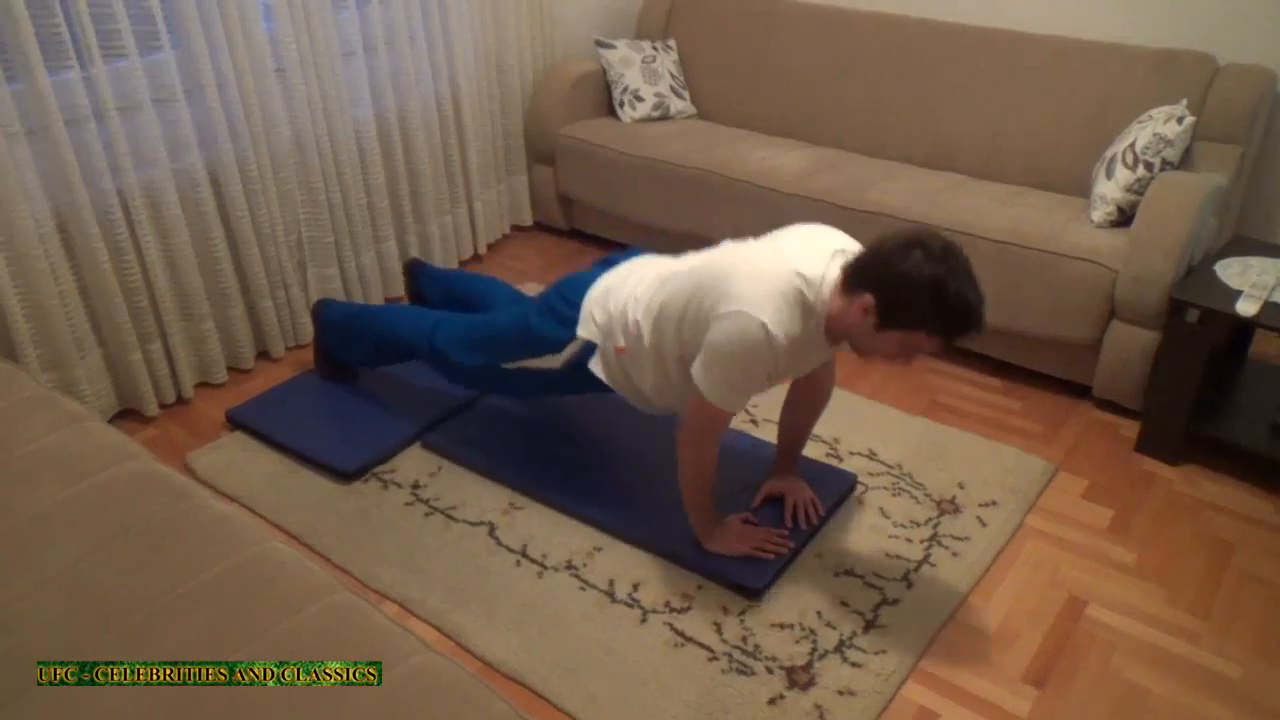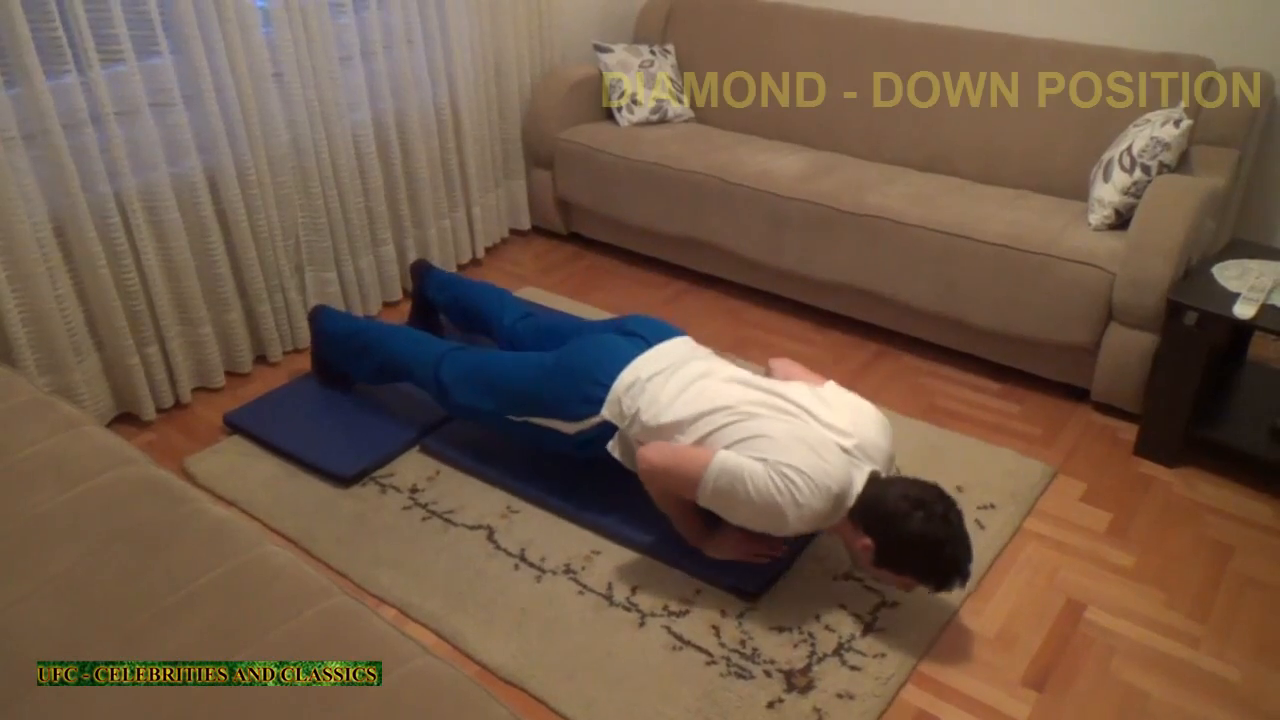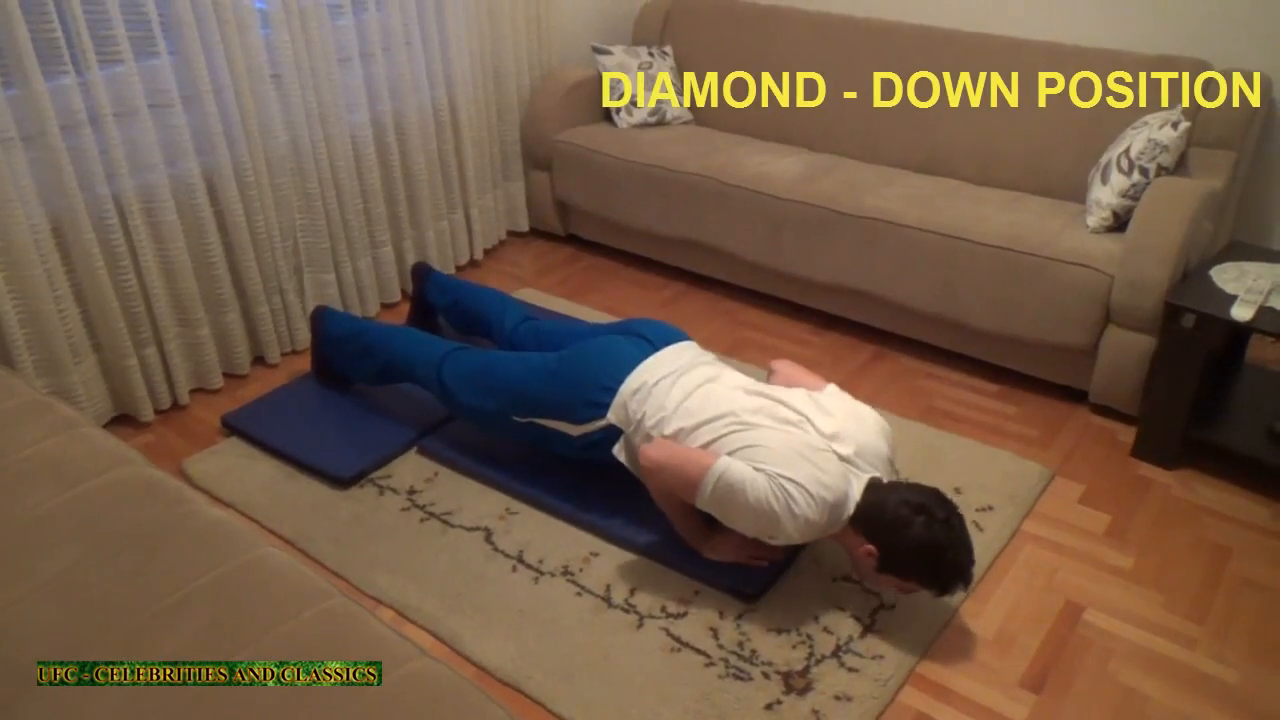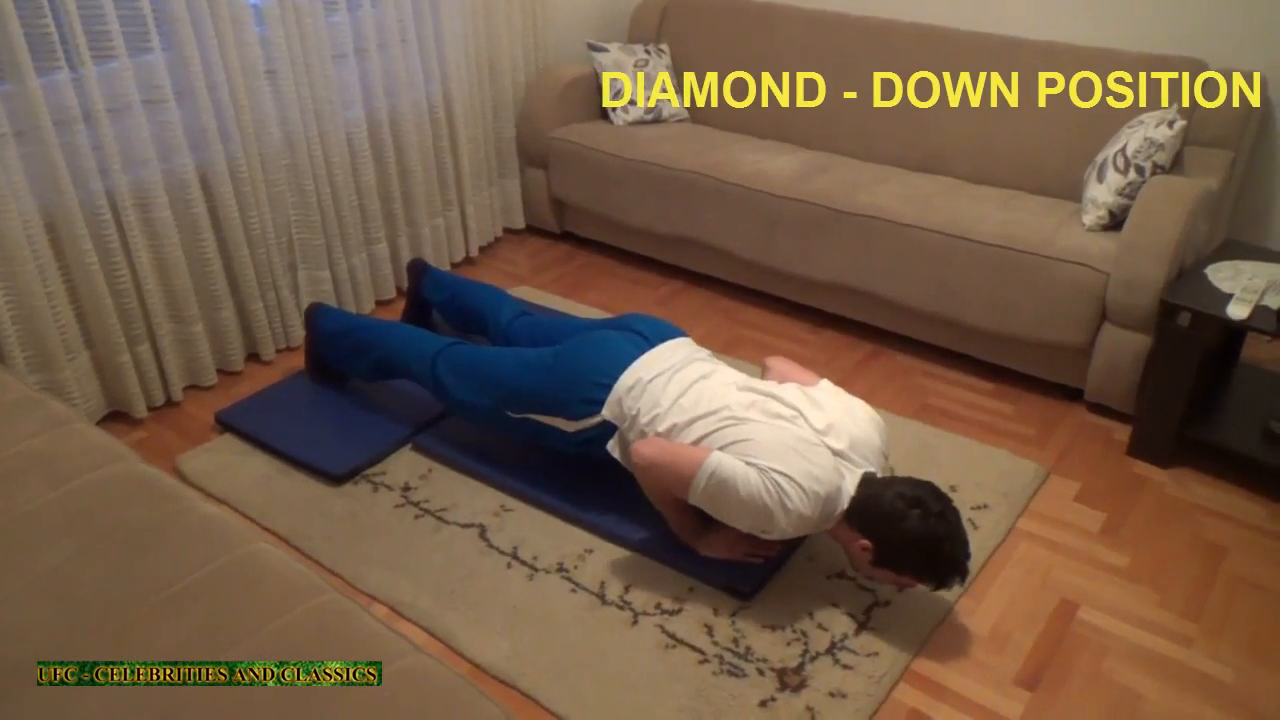
dt=0.5s
person 1, frame 1
left shoulder: (848, 261)
right shoulder: (761, 322)
left elbow: (813, 370)
right elbow: (701, 435)
left wrist: (786, 467)
right wrist: (711, 532)
left hip: (636, 278)
right hip: (593, 329)
left knee: (510, 308)
right knee: (457, 347)
left ankle: (429, 280)
right ankle: (340, 325)
person 1, frame 2
left shoulder: (872, 434)
right shoulder: (792, 498)
left elbow: (783, 363)
right elbow: (655, 464)
right wrist: (706, 540)
left hip: (658, 351)
right hip: (606, 399)
left knee: (524, 330)
right knee: (459, 379)
left ankle: (435, 286)
right ankle: (337, 332)
person 1, frame 3
left shoulder: (874, 438)
right shoulder: (791, 508)
left elbow: (784, 367)
right elbow: (656, 460)
right wrist: (706, 541)
left hip: (661, 352)
right hip: (607, 400)
left knee: (526, 333)
right knee: (459, 375)
left ankle: (434, 287)
right ankle: (338, 334)
person 1, frame 4
left shoulder: (867, 430)
right shoulder: (785, 501)
left elbow: (778, 363)
right elbow: (649, 457)
right wrist: (701, 538)
left hip: (656, 348)
right hip: (602, 395)
left knee: (519, 328)
right knee: (456, 372)
left ankle: (430, 284)
right ankle: (333, 330)
